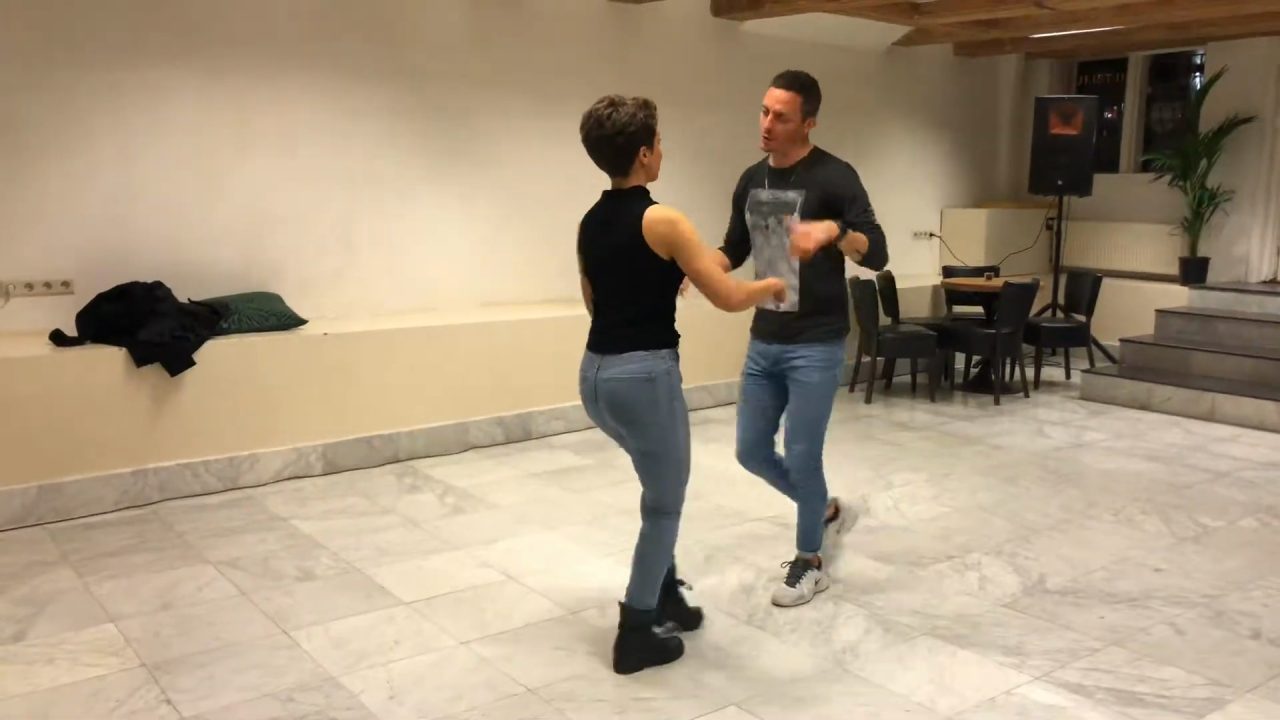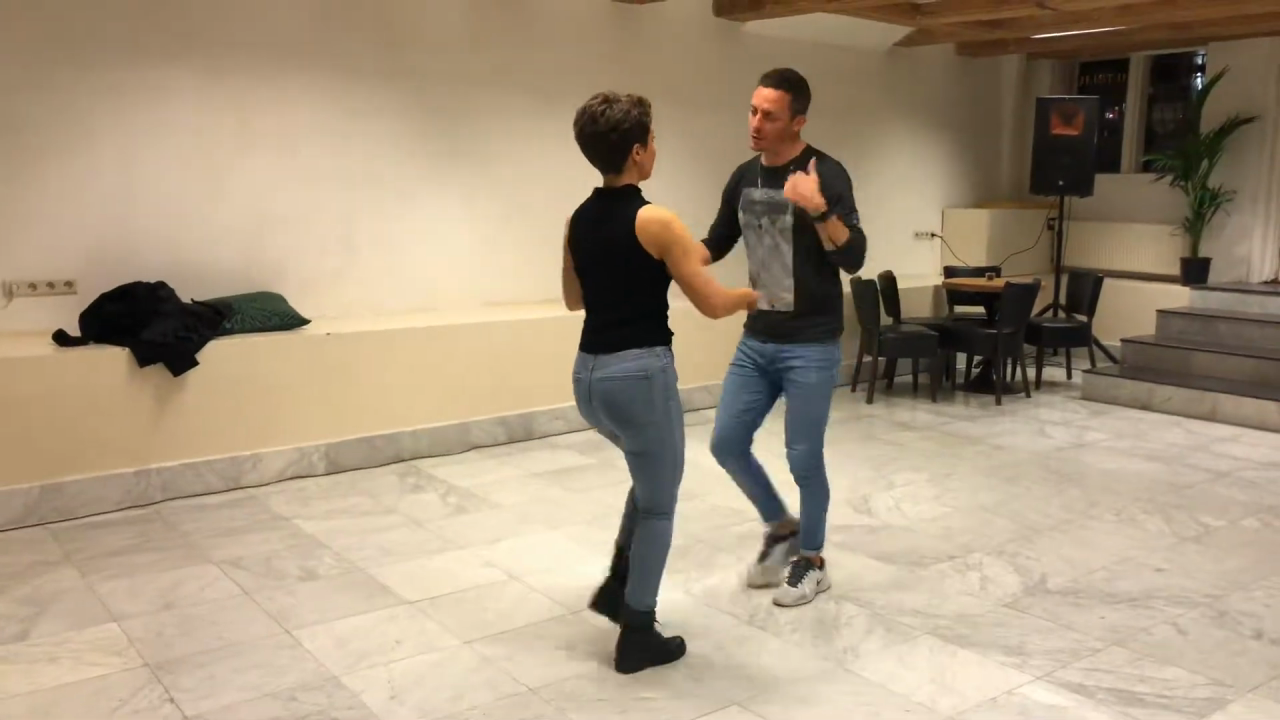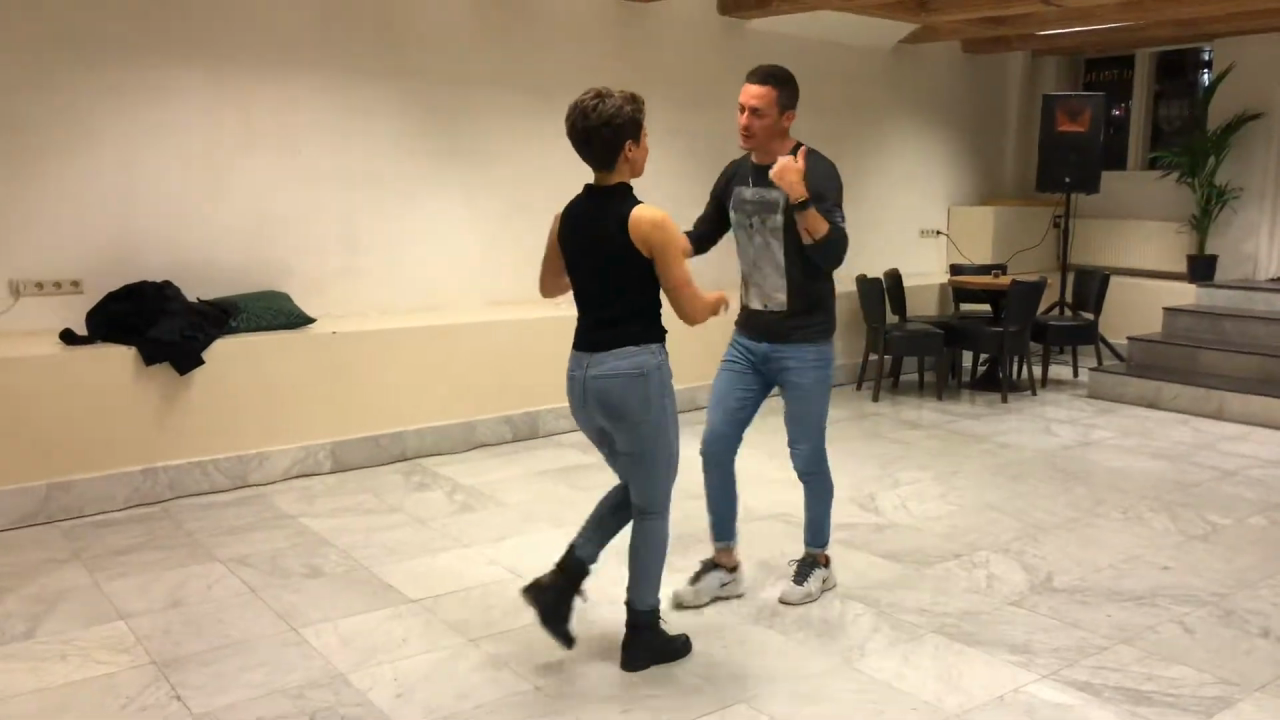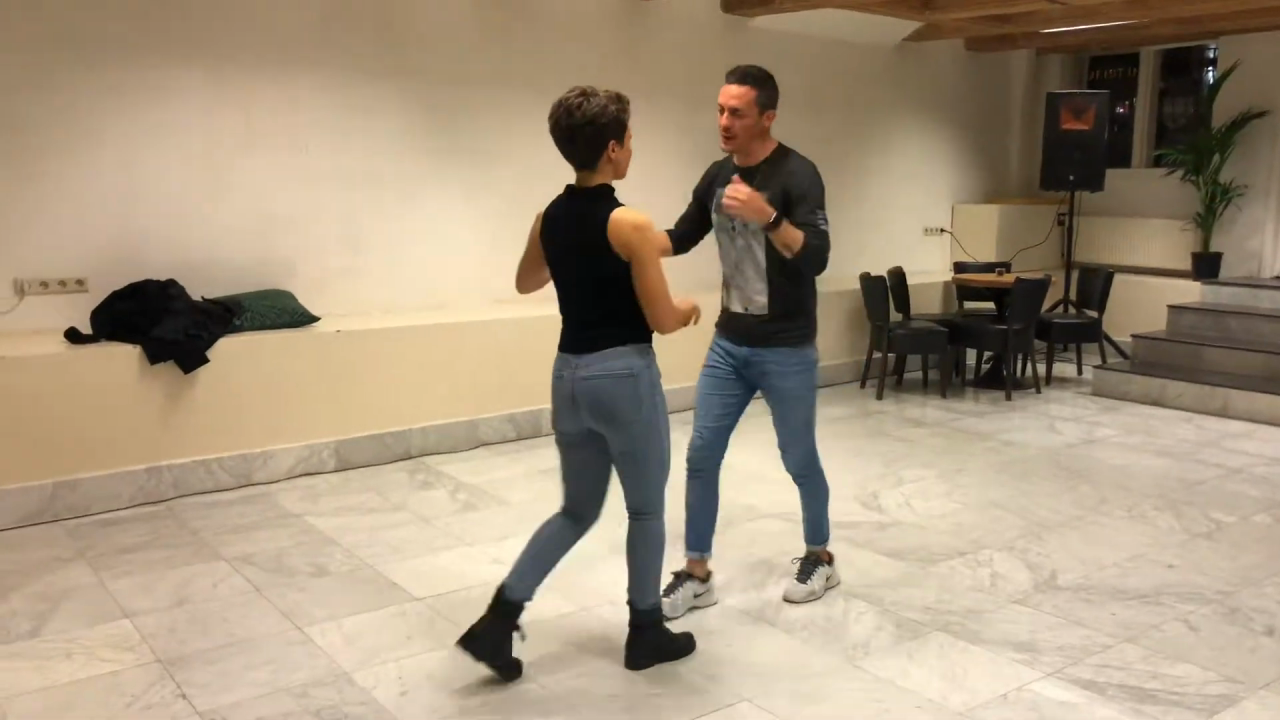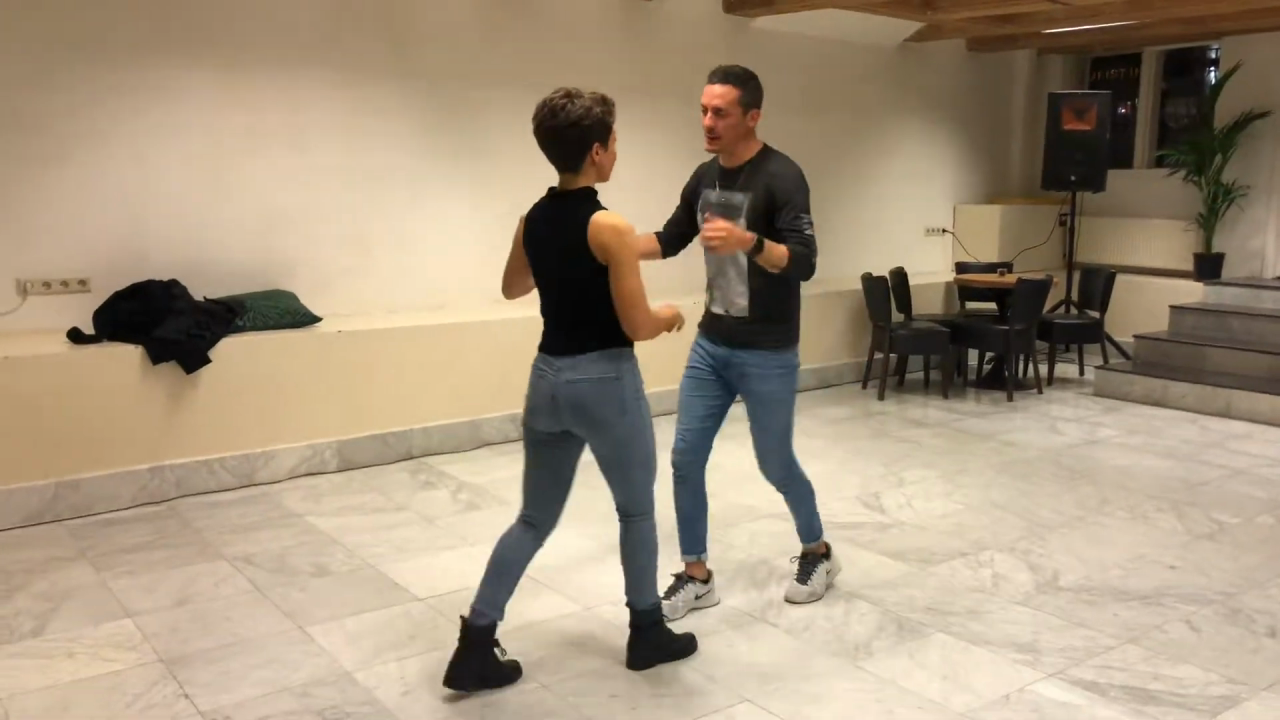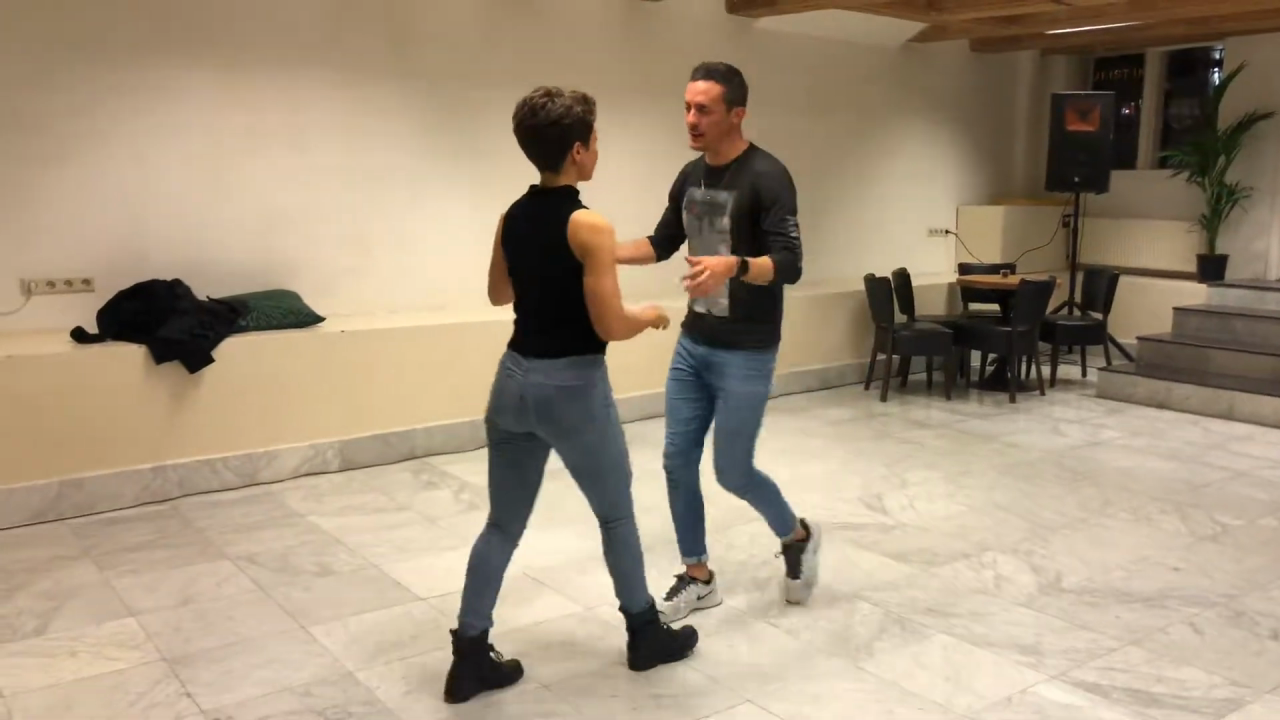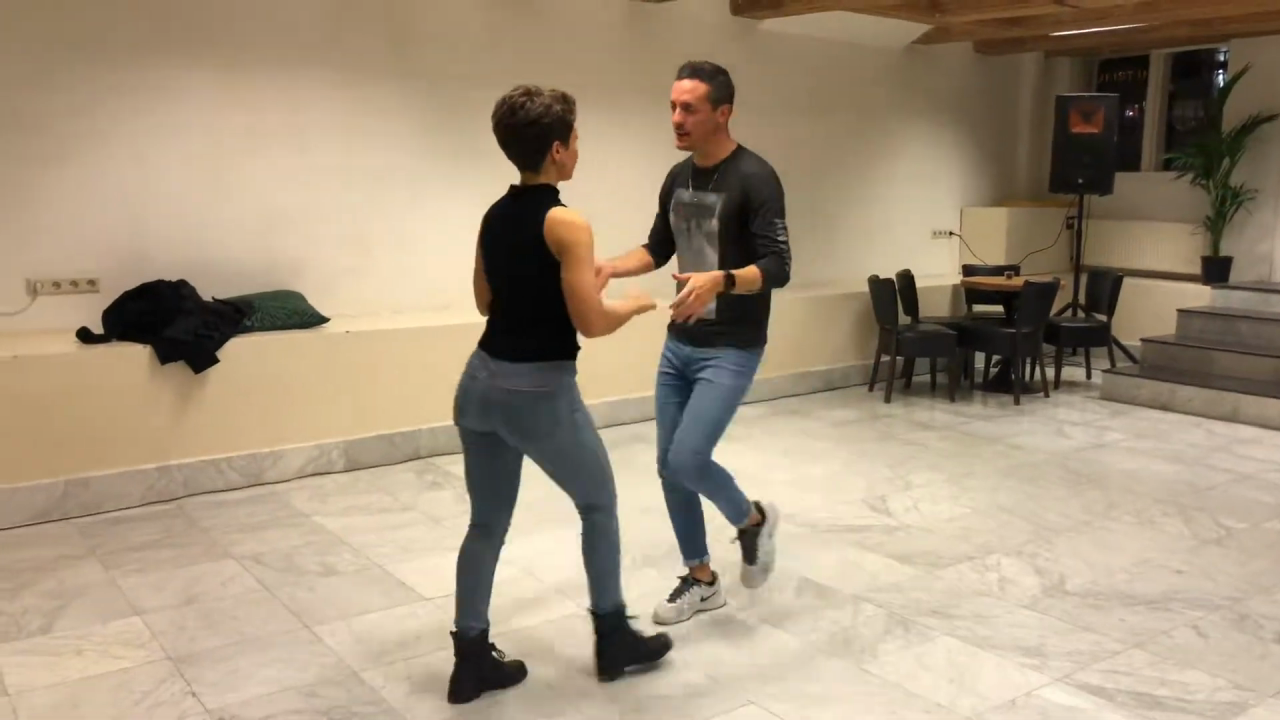
dt=0.1s
person 1, frame 1
left shoulder: (590, 223)
right shoulder: (661, 221)
right elbow: (729, 298)
right wrist: (771, 285)
left hip: (596, 374)
right hip: (645, 376)
left knee: (656, 487)
right knee: (664, 507)
left ankle: (664, 593)
right ankle: (636, 634)
person 1, frame 2
left shoulder: (579, 220)
right shoulder: (655, 222)
right elbow: (713, 306)
right wrist: (746, 295)
left hip: (589, 373)
right hip: (641, 374)
left knee: (652, 478)
right knee: (659, 498)
left ankle: (621, 583)
right ankle: (637, 637)
person 1, frame 3
left shoulder: (568, 217)
right shoulder: (648, 221)
left elbow: (550, 286)
right elbow: (691, 312)
right wrist: (717, 297)
left hip: (584, 372)
right hip: (636, 374)
left knee: (633, 488)
right knee: (653, 505)
left ankle: (561, 583)
right ankle: (644, 633)
person 1, frame 4
left shoulder: (549, 218)
right shoulder: (629, 224)
left elbow: (525, 282)
right elbow: (660, 318)
right wrist: (687, 308)
left hip: (570, 375)
right hip: (624, 376)
left knee: (577, 509)
right knee: (646, 508)
left ankle: (496, 621)
right ankle: (646, 633)
person 1, frame 5
left shoulder: (532, 221)
right shoulder: (610, 227)
left elbow: (512, 288)
right elbow: (636, 326)
right wrist: (669, 315)
left hip: (547, 378)
right hip: (603, 381)
left knee: (536, 515)
right knee: (636, 509)
left ankle: (474, 647)
right ankle: (648, 633)
person 1, frame 6
left shoulder: (512, 218)
right shoulder: (588, 227)
right elbow: (611, 327)
right wrist: (651, 315)
left hip: (513, 380)
right hip: (572, 386)
left knee: (503, 522)
right knee: (614, 513)
left ankle: (470, 658)
right ankle: (647, 634)
person 1, frame 7
left shoulder: (493, 219)
right shoulder: (566, 224)
right elbow: (590, 322)
right wrist: (635, 303)
left hip: (483, 381)
right hip: (539, 390)
left knee: (486, 524)
right knee: (597, 504)
left ankle: (472, 658)
right ankle: (613, 639)
person 2, frame 1
left shoulder: (833, 176)
right shoulder: (750, 181)
left elbow: (876, 251)
right elbow: (733, 251)
left wrist: (833, 232)
left hip: (817, 344)
right hip: (763, 342)
left knee: (801, 456)
right knee: (750, 451)
left ankle: (810, 562)
right ankle: (829, 510)
person 2, frame 2
left shoulder: (829, 175)
right shoulder: (743, 178)
left elbow: (853, 259)
right elbow: (717, 243)
left wrist: (817, 210)
left hip: (811, 345)
right hip: (757, 339)
left knee: (803, 458)
right knee: (726, 444)
left ankle: (810, 559)
right ankle: (781, 528)
person 2, frame 3
left shoulder: (817, 171)
right shoulder: (734, 175)
left elbow: (832, 256)
right elbow: (701, 237)
left wrist: (798, 198)
left hip: (804, 345)
right hip: (747, 339)
left knee: (806, 457)
right knee: (715, 445)
left ankle: (816, 560)
right ankle: (724, 562)
person 2, frame 4
left shoulder: (797, 175)
right shoulder: (716, 176)
left elbow: (815, 257)
right elbow: (682, 237)
left wrist: (766, 216)
left hip: (786, 349)
right hip: (728, 344)
left knee: (798, 457)
right knee: (700, 454)
left ankle: (819, 558)
right ankle: (697, 573)
person 2, frame 5
left shoulder: (781, 176)
right shoulder: (704, 177)
left elbow: (804, 264)
right elbow: (671, 239)
left wrist: (748, 242)
left hip: (767, 352)
right hip: (710, 345)
left knee: (776, 465)
right knee: (685, 459)
left ankle: (817, 554)
right ankle: (696, 575)
person 2, frame 6
left shoulder: (767, 177)
right shoulder: (689, 177)
left elbow: (790, 264)
right elbow: (662, 243)
left wrist: (733, 268)
left hip: (746, 351)
right hip: (692, 344)
left knee: (730, 469)
right knee: (677, 462)
left ankle: (797, 537)
right ankle: (697, 575)
person 2, frame 7
left shoulder: (754, 178)
right shoulder: (677, 179)
left elbow: (777, 268)
right elbow: (657, 250)
left wrist: (719, 282)
right wrist: (604, 268)
left hip: (731, 350)
right hip: (678, 346)
left knee: (691, 463)
right knee: (669, 465)
left ankle: (752, 520)
right ankle: (701, 578)
